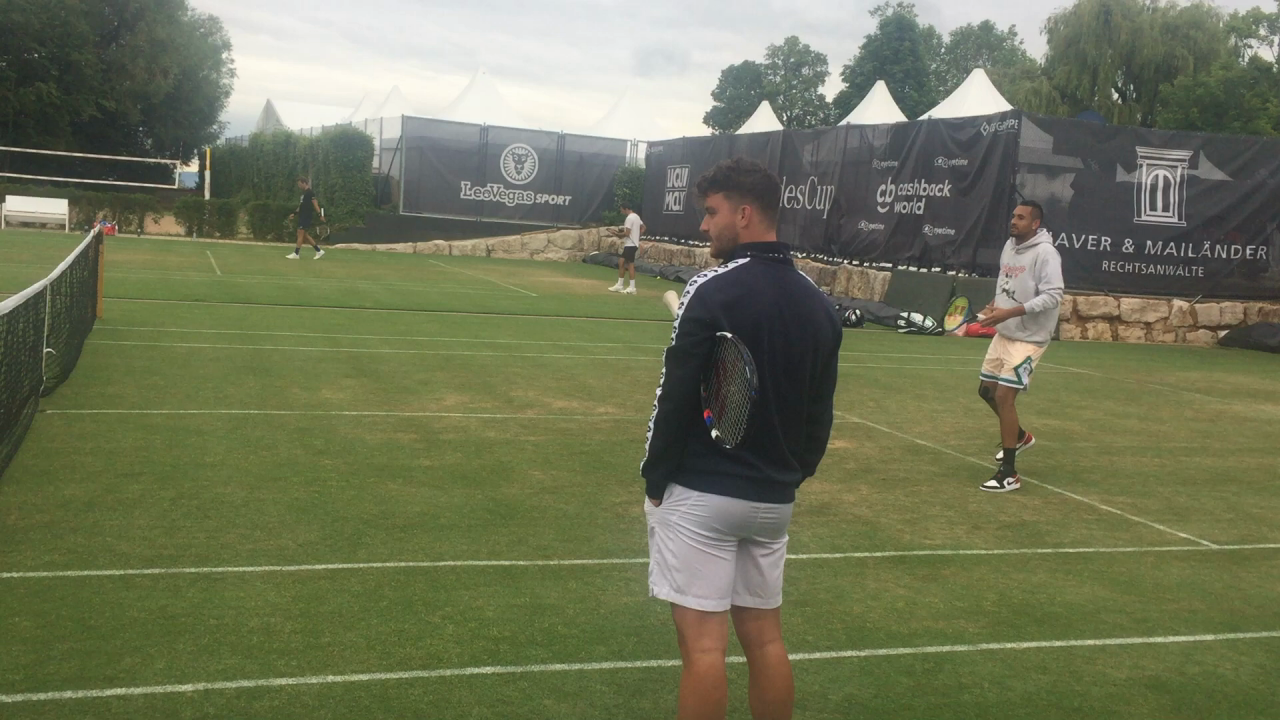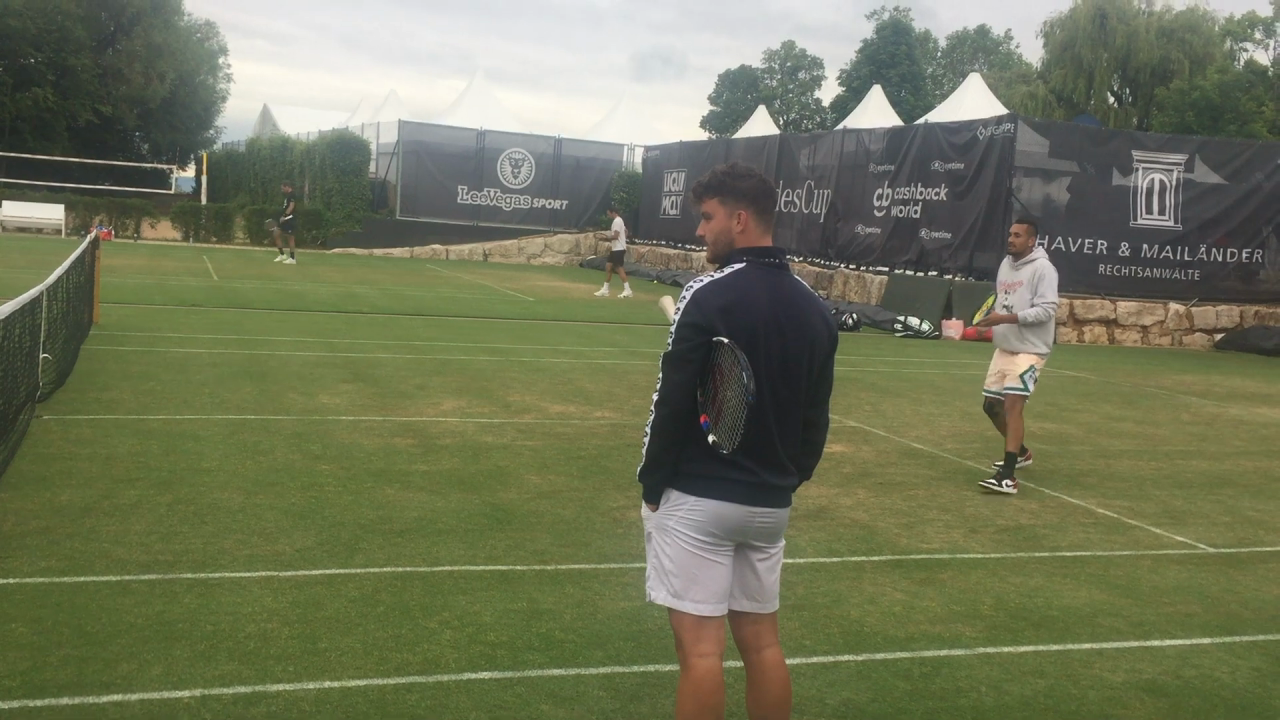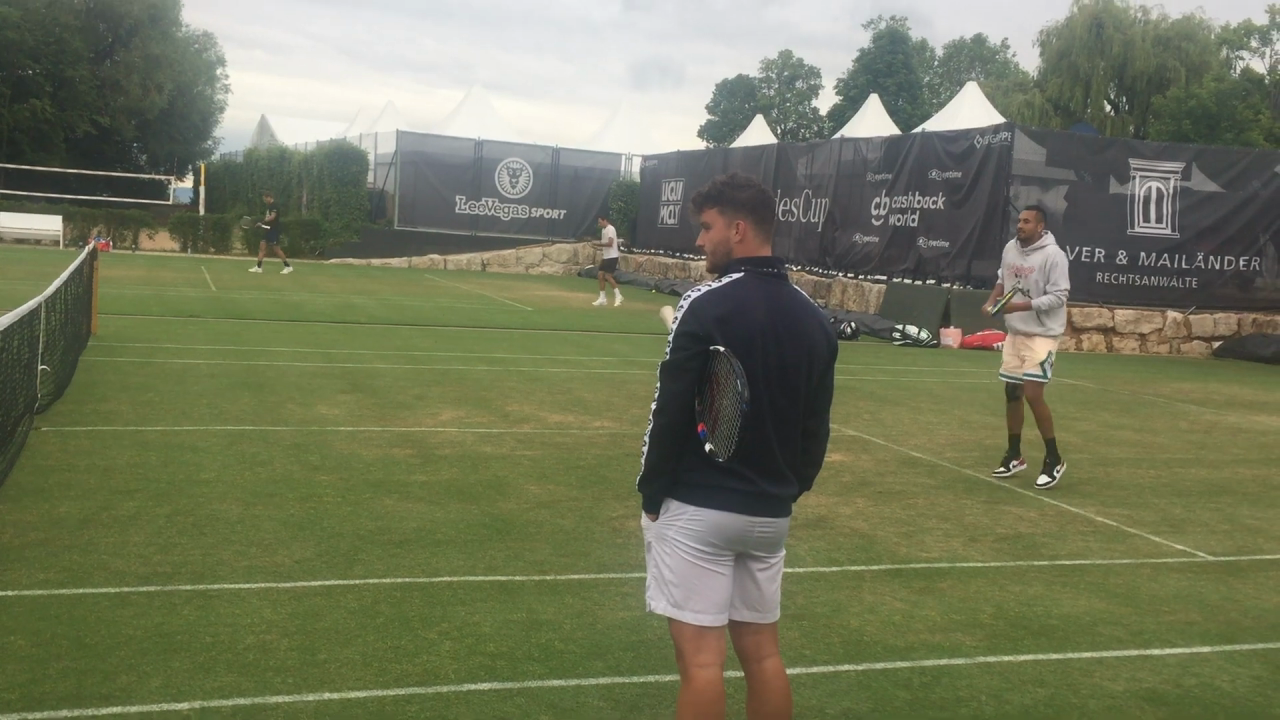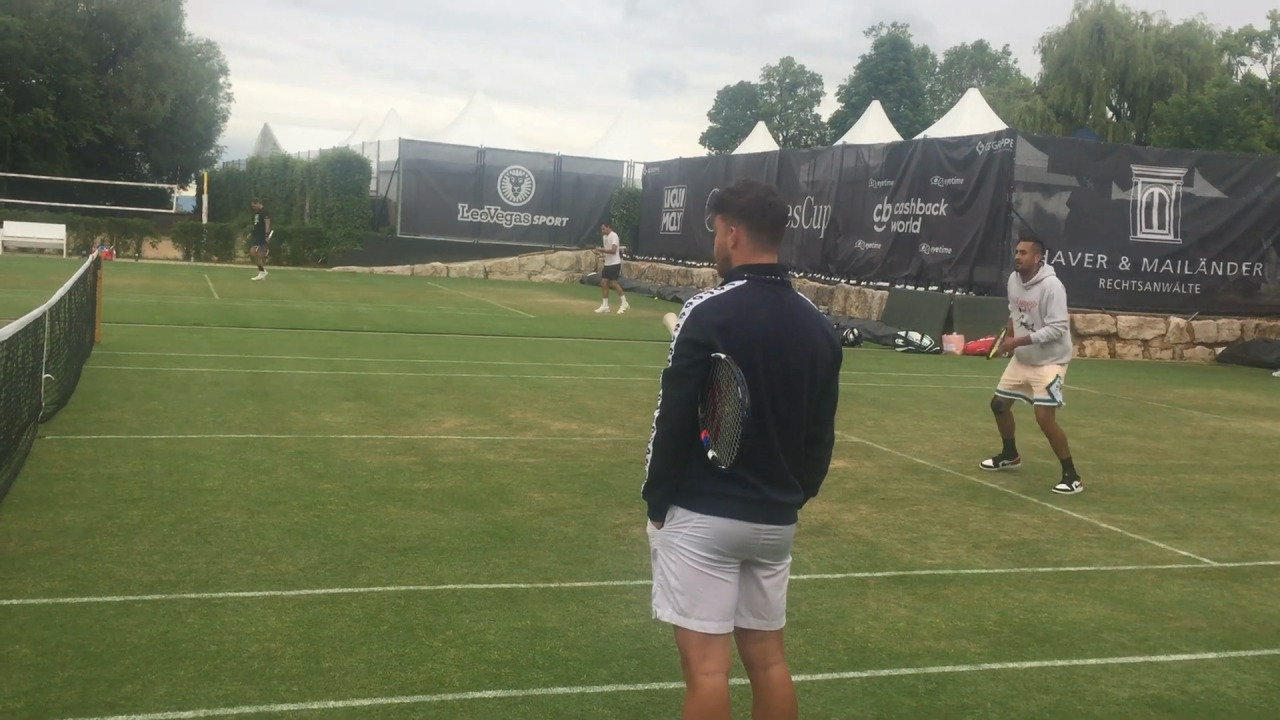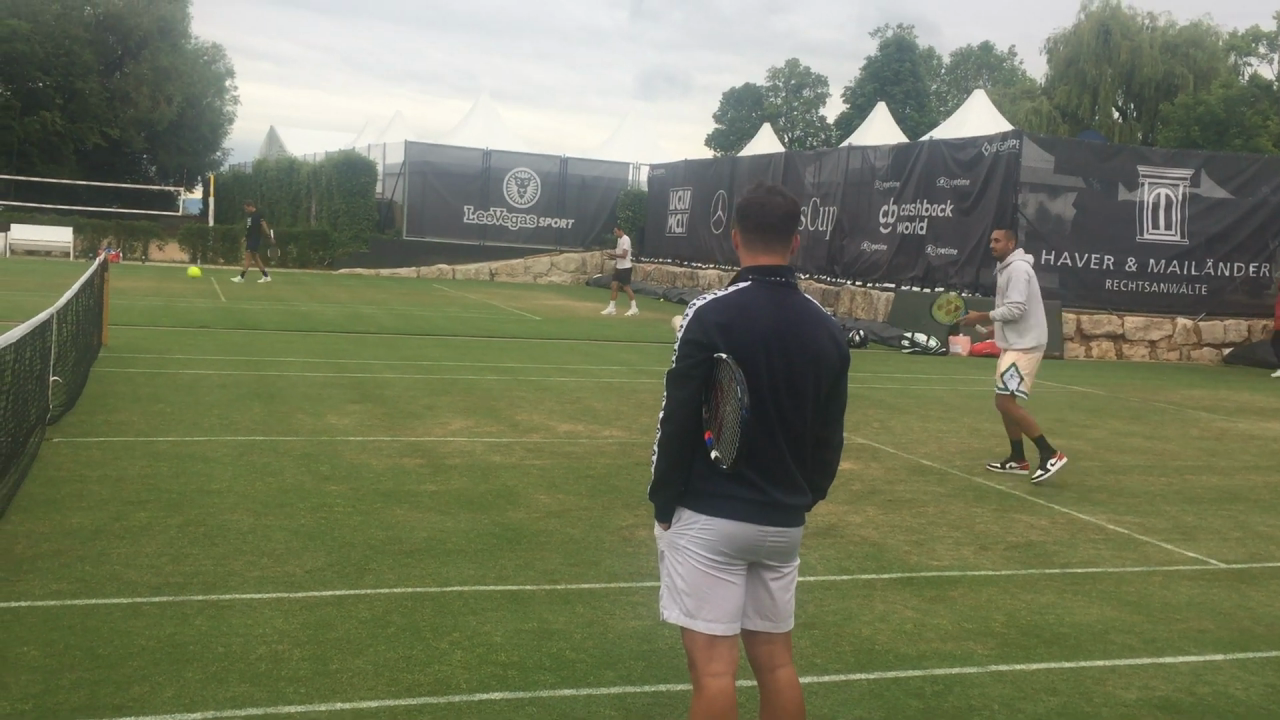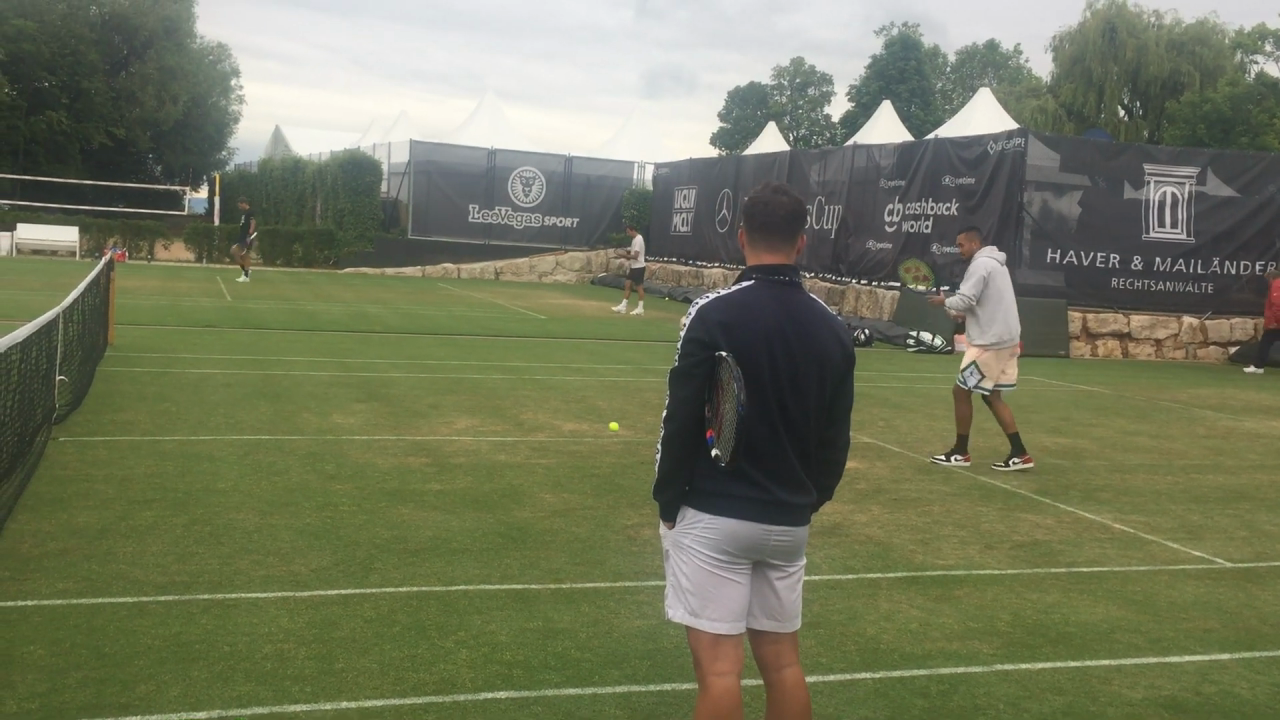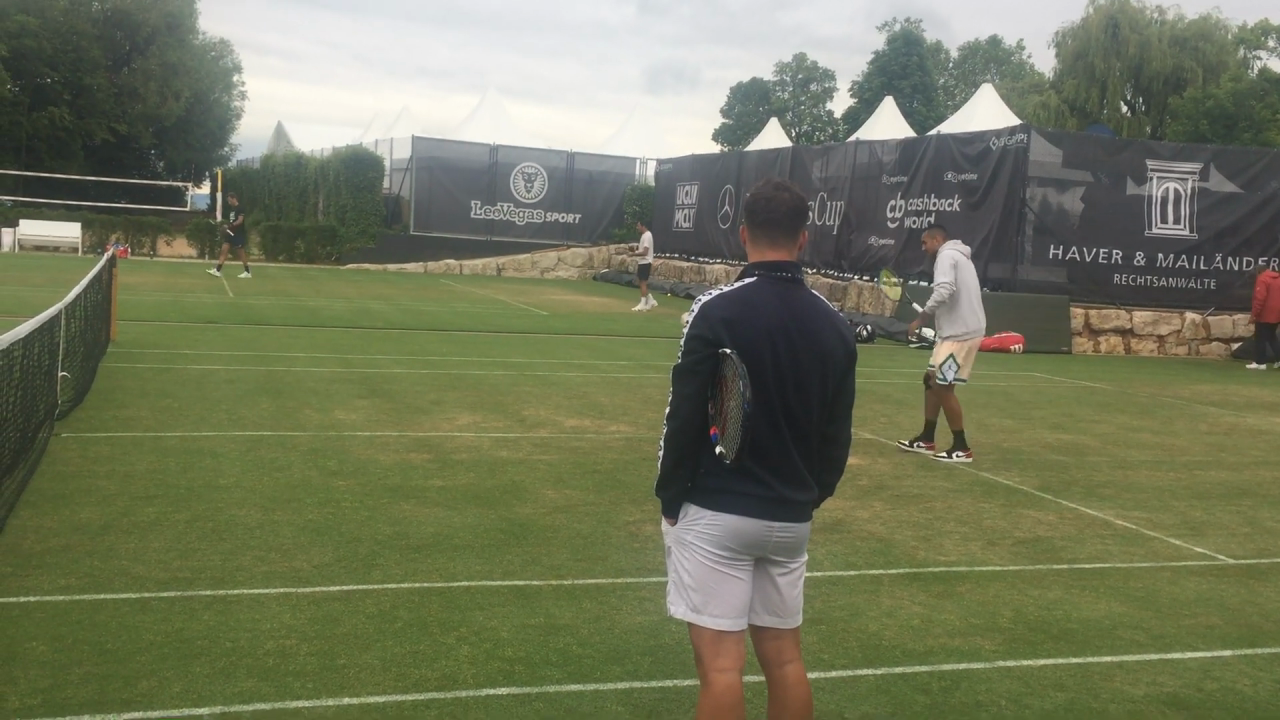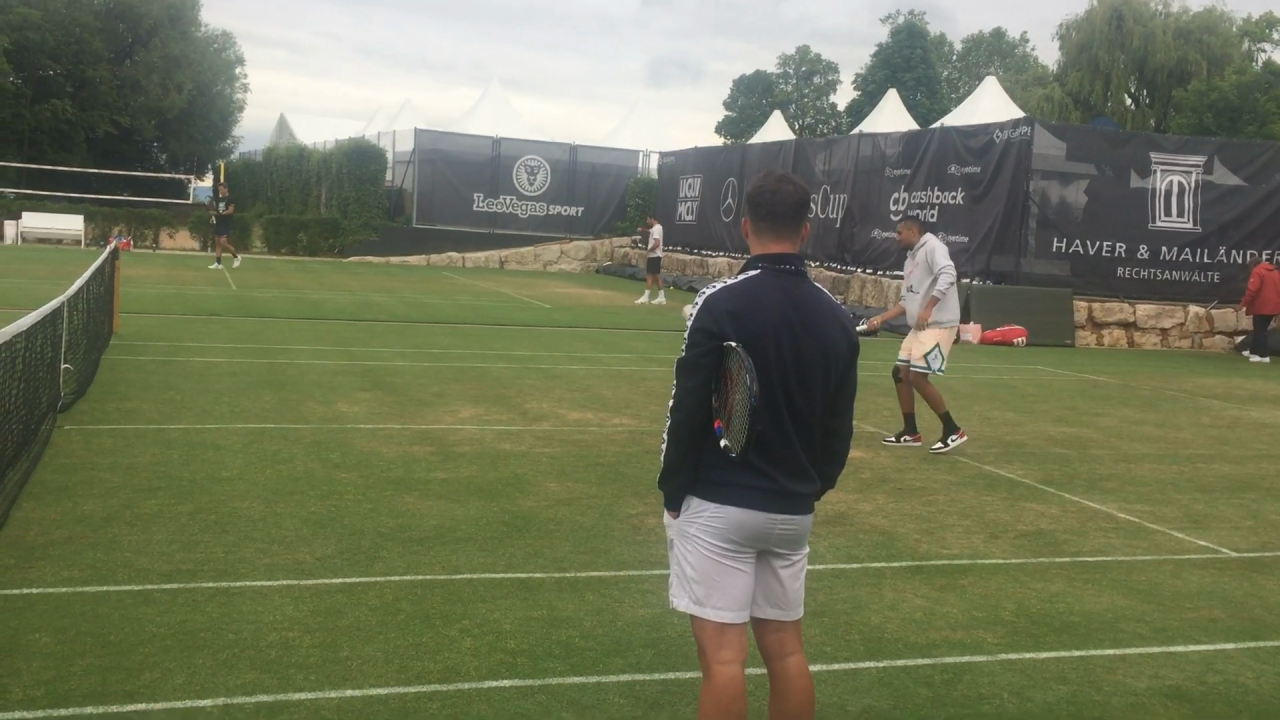
dt=0.3s
person 1, frame 1
left shoulder: (713, 292)
right shoulder: (817, 304)
left elbow: (676, 397)
right elbow: (820, 413)
left wrist: (655, 479)
left hip: (700, 493)
right hip: (773, 499)
left knee: (702, 642)
right knee: (765, 636)
person 1, frame 2
left shoulder: (709, 297)
right shoulder: (814, 308)
left elbow: (673, 403)
right elbow: (816, 418)
left wrist: (652, 484)
left hip: (697, 499)
right hip: (770, 503)
left knee: (699, 648)
right knee: (762, 642)
person 1, frame 3
left shoulder: (707, 306)
right shoulder: (813, 318)
left elbow: (671, 411)
right elbow: (816, 427)
left wrist: (651, 493)
left hip: (697, 509)
right hip: (770, 513)
left knee: (700, 657)
right knee: (762, 650)
person 1, frame 4
left shoulder: (708, 313)
right shoulder: (818, 326)
left elbow: (674, 419)
right elbow: (821, 435)
left wrist: (656, 501)
left hip: (702, 516)
right hip: (775, 521)
left knee: (706, 664)
right knee: (768, 658)
person 1, frame 5
left shoulder: (712, 315)
right shoulder: (826, 328)
left elbow: (679, 420)
right elbow: (830, 437)
left wrist: (663, 502)
left hip: (709, 517)
right hip: (783, 522)
left knee: (713, 665)
right knee: (775, 659)
person 1, frame 6
left shoulder: (715, 314)
right shoulder: (832, 328)
left elbow: (682, 419)
right elbow: (836, 438)
left wrist: (667, 500)
left hip: (714, 516)
right hip: (789, 522)
left knee: (718, 665)
right knee: (782, 659)
person 1, frame 7
left shoulder: (718, 310)
right shoulder: (834, 325)
left elbow: (684, 417)
right elbow: (838, 435)
left wrist: (670, 498)
left hip: (716, 513)
right hip: (790, 519)
left knee: (720, 663)
right knee: (784, 656)
person 1, frame 8
left shoulder: (722, 303)
right shoulder: (835, 316)
left elbow: (688, 409)
right elbow: (840, 427)
left wrist: (672, 491)
left hip: (718, 506)
right hip: (793, 510)
left knee: (722, 654)
right knee: (786, 648)
person 2, frame 1
left shoulder: (1045, 253)
right shoulder: (1009, 246)
left elbow: (1053, 296)
left wrist: (1011, 312)
right wrist: (994, 307)
left hip: (1029, 339)
right hip: (1003, 335)
left knee: (1003, 396)
right knee: (987, 390)
left ankle: (1008, 473)
right ankle: (1019, 436)
person 2, frame 2
left shoulder: (1043, 268)
right shoulder: (1005, 264)
left elbow: (1046, 311)
left wrist: (1005, 319)
right wrist: (991, 317)
left hip: (1030, 351)
right hip: (1004, 349)
left knee: (1012, 405)
right knee: (991, 405)
left ankle: (1008, 476)
right ankle: (1019, 452)
person 2, frame 3
left shoulder: (1053, 255)
right shoulder: (1010, 248)
left elbow: (1058, 297)
left wrist: (1022, 306)
right wrist: (991, 300)
left hip: (1042, 335)
right hip: (1015, 333)
left knee: (1033, 395)
right knee: (1012, 393)
left ankle: (1053, 460)
right ankle: (1014, 456)
person 2, frame 4
left shoulder: (1051, 286)
right shoulder: (1013, 279)
left elbow: (1058, 328)
left wrist: (1020, 341)
right wrist: (1008, 336)
left hip: (1049, 361)
right hip: (1022, 359)
left knee: (1044, 418)
right knee: (999, 405)
left ankle: (1071, 475)
right ankle: (1009, 455)
person 2, frame 5
left shoulder: (1018, 269)
right shoulder: (1005, 268)
left elbow: (1014, 309)
left wrist: (982, 317)
right wrist: (991, 324)
left hip: (1024, 347)
right hip: (1016, 345)
left knee: (1005, 403)
right knee: (1007, 401)
left ankle: (1051, 454)
right ankle: (1017, 459)
person 2, frame 6
left shoulder: (980, 265)
right shoulder: (995, 264)
left elbow: (964, 300)
left wrist: (943, 301)
right wrist: (962, 313)
left hip: (989, 343)
right hip: (1006, 340)
left knee: (961, 392)
right knee: (992, 397)
left ankle: (960, 452)
right ankle: (1019, 453)
person 2, frame 7
left shoulder: (947, 256)
right shoulder: (958, 257)
left elbow: (943, 292)
left wrist: (921, 318)
right wrist: (928, 317)
left hip: (959, 335)
right hip: (954, 333)
left knee: (943, 388)
right knee: (931, 381)
left ankle: (961, 448)
right ankle: (926, 439)
person 2, frame 8
left shoulder: (932, 247)
right shoulder: (911, 259)
left elbow: (948, 275)
right elbow: (906, 302)
left wrist: (928, 309)
right wrist: (881, 318)
left hip: (938, 325)
right hip: (920, 327)
left knee: (918, 379)
right knee: (900, 374)
left ankle: (953, 430)
right ankle: (910, 432)
